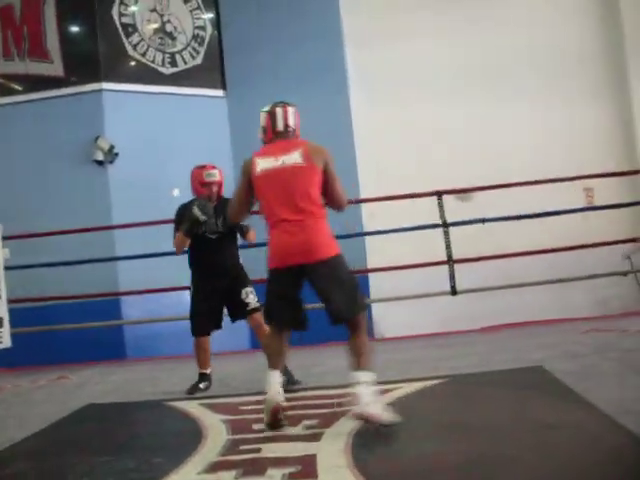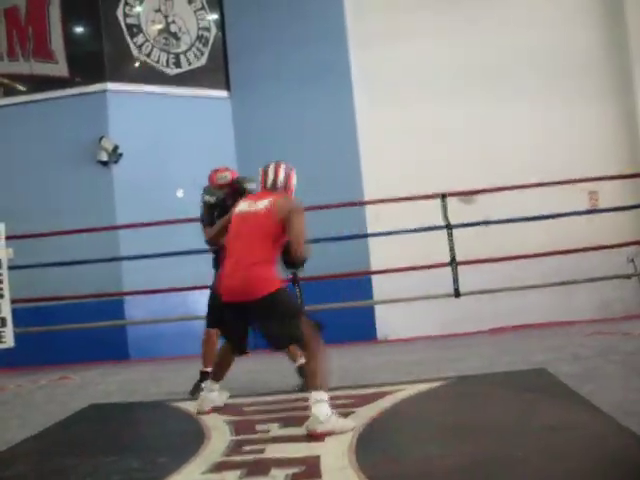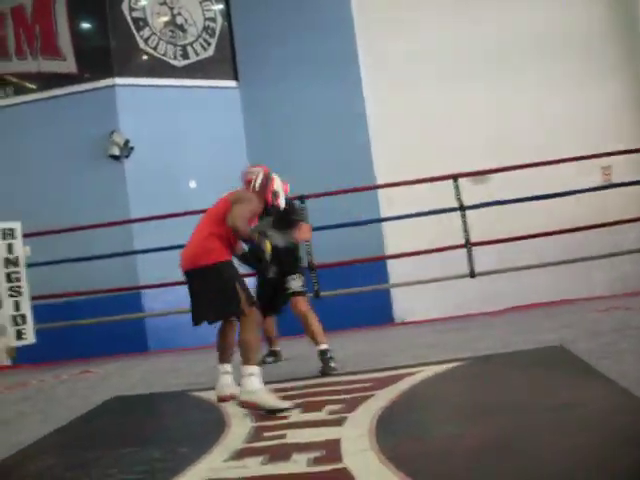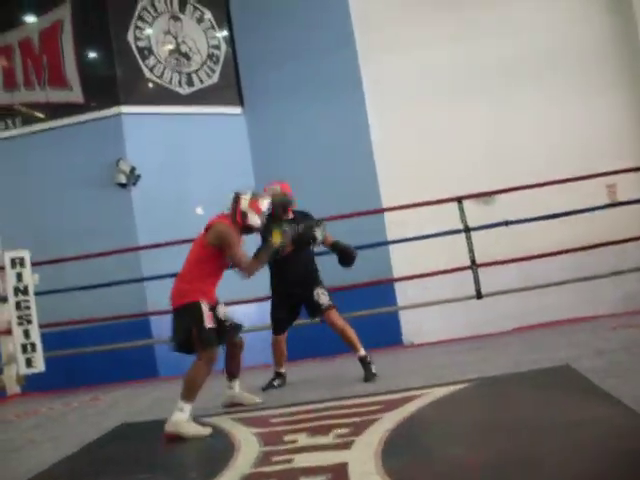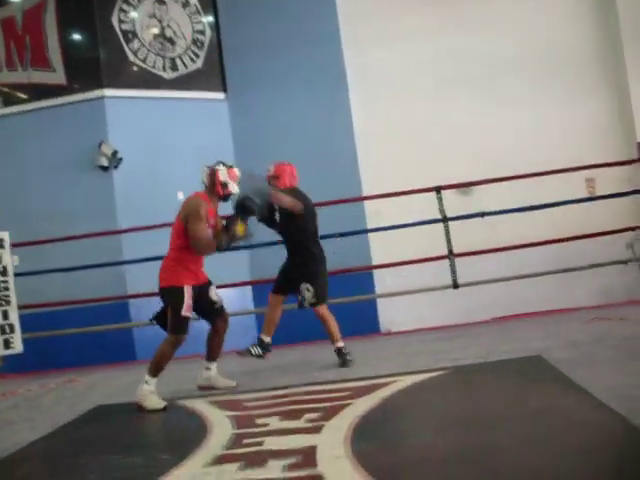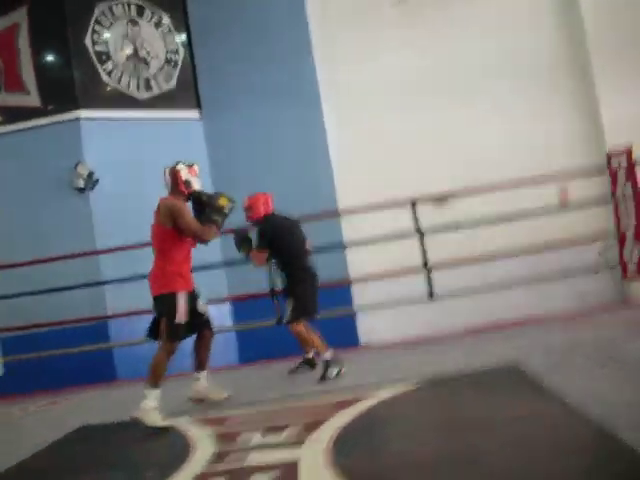
dt=0.3s
person 1, frame 1
left shoulder: (253, 162)
right shoulder: (316, 152)
left elbow: (235, 216)
right elbow: (340, 203)
left hip: (281, 254)
right hip: (318, 249)
left knee: (278, 327)
right knee: (356, 320)
left ankle: (274, 392)
right ankle: (366, 397)
person 1, frame 2
left shoulder: (243, 204)
right shoulder: (289, 205)
left elbow: (212, 236)
right elbow: (299, 255)
right wrist: (291, 253)
left hip: (230, 286)
right hip: (260, 286)
left knee: (234, 343)
right knee: (313, 343)
left ankle: (211, 395)
right ankle: (320, 415)
person 1, frame 3
left shoulder: (237, 197)
right shoulder: (251, 199)
right elbow: (234, 224)
right wrist: (258, 241)
left hip: (192, 259)
right hip: (210, 259)
left knee: (229, 318)
right knee: (250, 315)
left ankle: (225, 384)
right ankle: (253, 388)
person 1, frame 4
left shoulder: (224, 223)
right shoulder: (224, 230)
right elbow: (246, 268)
right wrist: (270, 248)
left hip: (202, 295)
right hip: (191, 297)
left knee: (234, 341)
right knee: (207, 355)
left ankle: (234, 392)
right ankle: (179, 419)
person 1, frame 5
left shoulder: (210, 204)
right shoulder: (198, 204)
left elbow: (214, 231)
right elbow: (201, 246)
left wrist: (231, 224)
right wrist: (229, 236)
left hip: (196, 276)
right hip: (178, 277)
left knee: (220, 321)
right knee: (176, 337)
left ankle: (209, 375)
right ankle: (146, 390)
person 1, frame 6
left shoulder: (173, 206)
right shoulder: (172, 205)
left elbow: (192, 232)
right elbow: (204, 236)
left wrist: (207, 210)
right wrist: (219, 212)
left hip: (181, 283)
right hip: (170, 285)
left knee: (205, 330)
right knee: (169, 343)
left ankle: (201, 387)
right ankle: (148, 405)
person 2, frame 1
left shoulder: (229, 206)
right shoulder: (186, 211)
left elbow: (251, 238)
right elbow: (178, 247)
left wrist: (242, 227)
right wrist: (192, 223)
left hip: (234, 275)
right hip: (204, 281)
left knee: (256, 319)
right knee: (201, 335)
left ankle: (281, 369)
right ankle: (204, 377)
person 2, frame 2
right shoulder: (212, 212)
right elbow: (213, 242)
right wrist: (210, 208)
right knee: (212, 331)
left ankle: (303, 368)
right ankle: (205, 377)
person 2, frame 3
left shoulder: (286, 205)
left elbow: (305, 233)
left hip: (289, 266)
right hip: (267, 271)
left knee: (300, 306)
right knee: (265, 317)
left ankle: (325, 354)
right ankle: (274, 350)
person 2, frame 4
left shoulder: (303, 217)
right shoulder: (269, 223)
left elbow: (322, 237)
right elbow: (277, 249)
left wrist: (336, 246)
right wrist: (299, 236)
left hip: (309, 280)
right hip: (282, 287)
left knee: (333, 319)
right knee: (278, 334)
left ankle: (365, 359)
right ankle: (279, 374)
person 2, frame 5
left shoulder: (297, 197)
right shoulder: (277, 200)
left elbow: (291, 204)
right elbow: (284, 228)
right wrist: (264, 215)
left hip: (311, 262)
right hip: (295, 260)
left knee: (319, 308)
right knee: (274, 299)
left ankle: (341, 350)
right ankle: (263, 344)
person 2, frame 6
left shoulder: (267, 227)
right shoulder: (288, 222)
left elbow: (258, 260)
right elbow: (306, 247)
left wrist: (245, 246)
left hip: (299, 279)
right hip: (301, 277)
left knee: (297, 325)
right knee: (294, 323)
left ankle: (332, 361)
right ankle: (309, 358)
